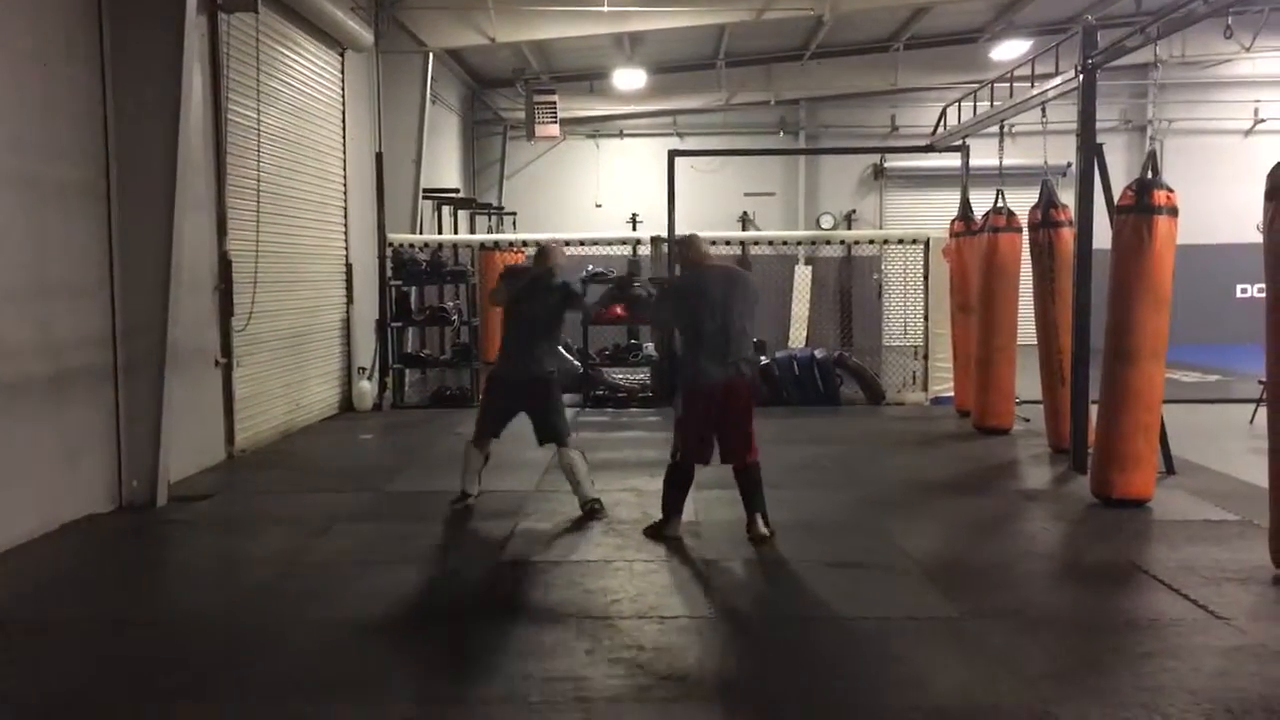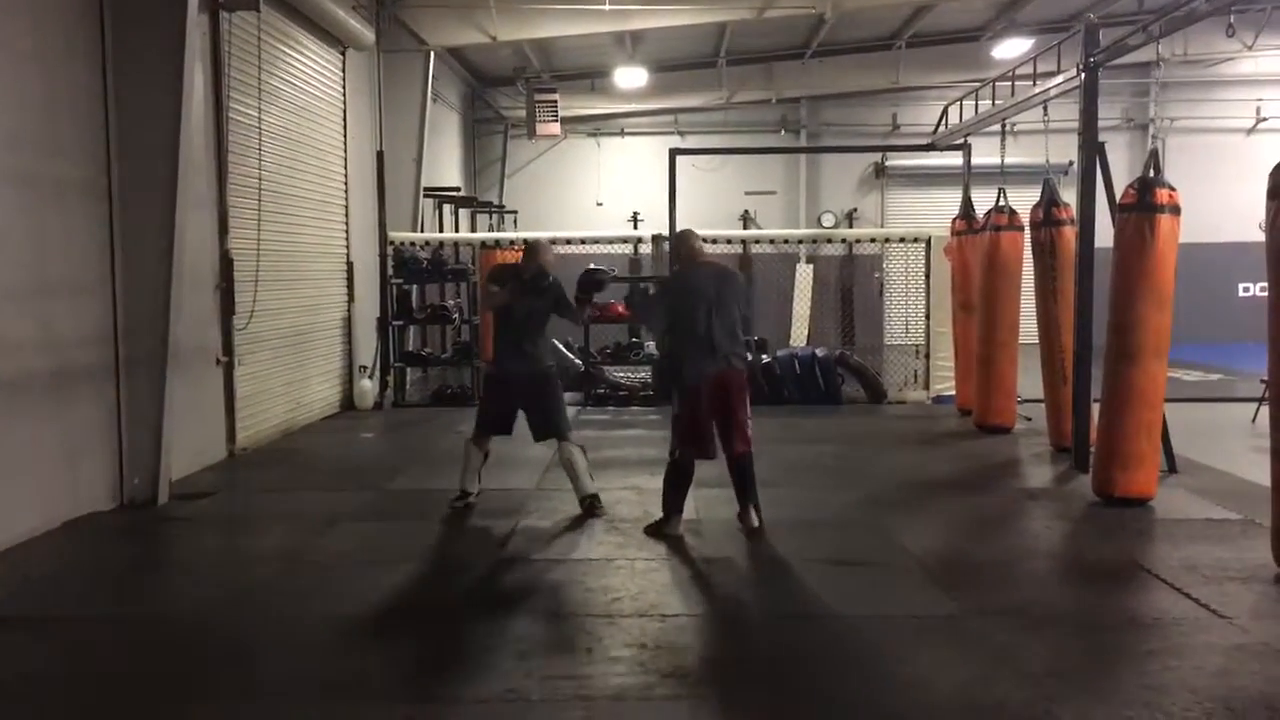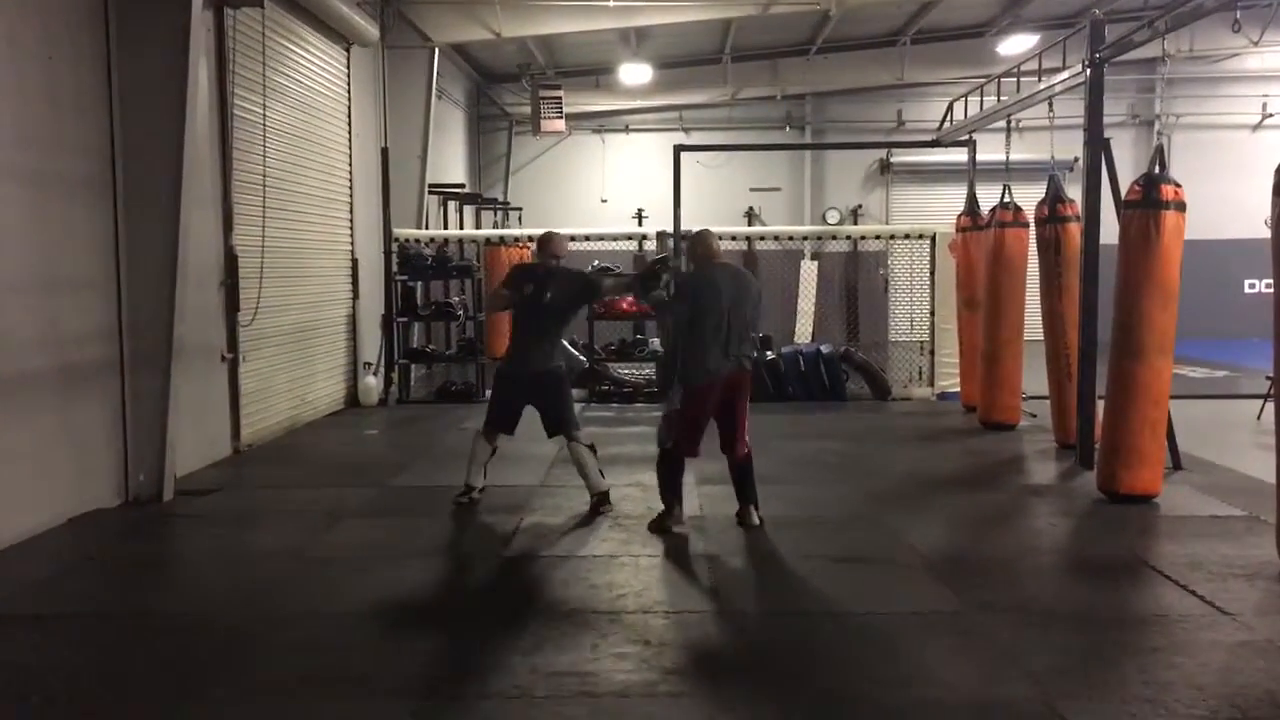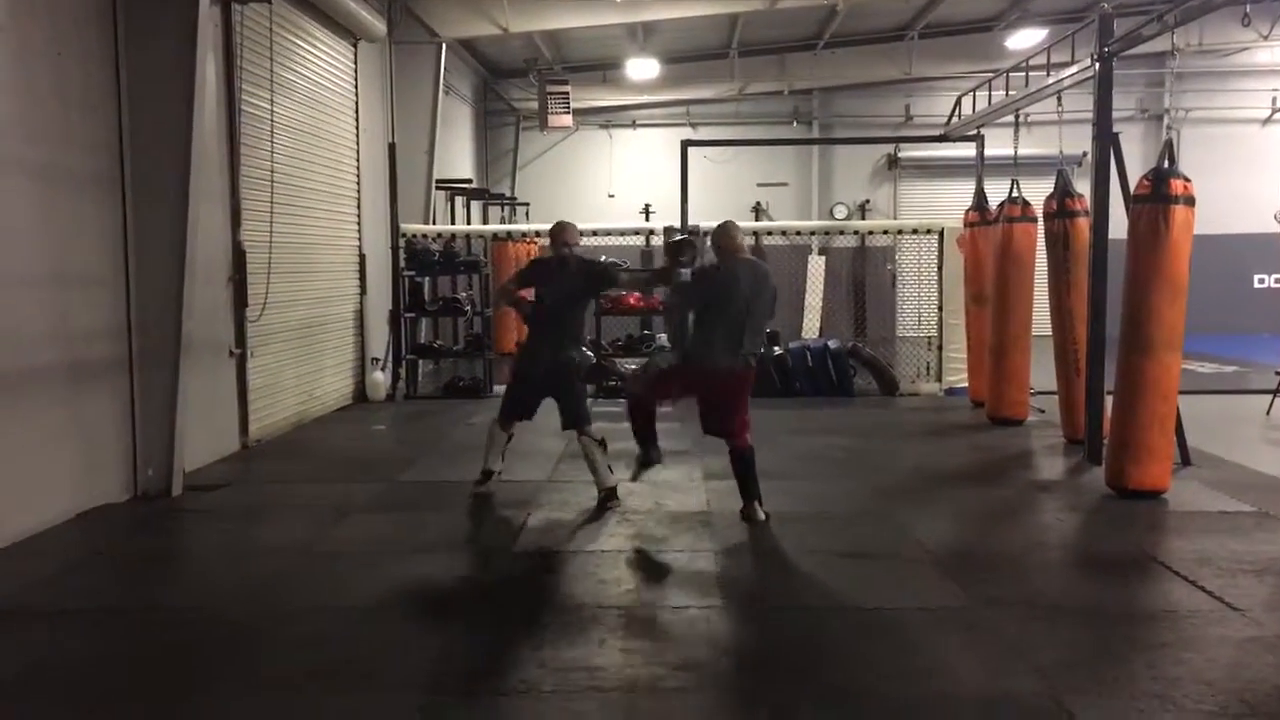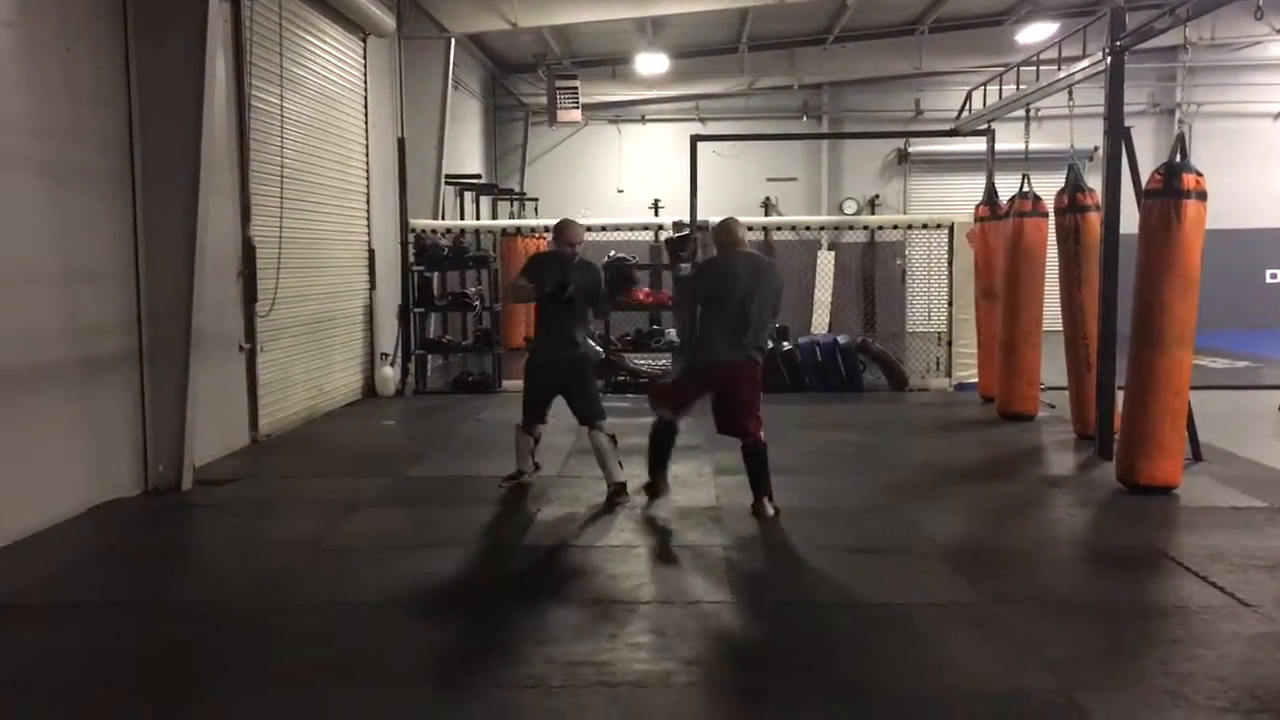
dt=0.2s
person 1, frame 1
left shoulder: (687, 283)
right shoulder: (743, 280)
left elbow: (660, 317)
left hip: (701, 378)
right hip: (740, 375)
left knee: (684, 454)
right knee: (745, 453)
left ankle: (671, 520)
right ankle: (758, 520)
person 1, frame 2
left shoulder: (678, 282)
right shoulder: (733, 277)
left elbow: (653, 319)
left wrist: (636, 302)
left hip: (694, 374)
right hip: (732, 370)
left knee: (683, 450)
right knee: (739, 445)
left ankle: (672, 518)
right ankle: (750, 511)
person 1, frame 3
left shoulder: (693, 281)
right shoulder: (748, 280)
left elbow: (671, 318)
left wrist: (659, 302)
left hip: (700, 372)
right hip: (738, 370)
left knee: (674, 443)
right knee: (738, 445)
left ankle: (672, 509)
right ankle: (750, 510)
person 1, frame 4
left shoulder: (717, 273)
right shoulder: (766, 277)
left elbow: (679, 301)
left wrist: (682, 276)
left hip: (702, 362)
right hip: (741, 366)
left knee: (641, 391)
right knee: (739, 437)
left ankle: (649, 451)
right ankle: (753, 505)
person 1, frame 5
left shoulder: (715, 267)
right shoulder: (771, 272)
left elbow: (685, 296)
left hip: (709, 357)
right hip: (747, 361)
left knee: (665, 411)
right knee: (752, 433)
left ankle: (658, 479)
right ankle: (764, 501)
person 2, frame 1
left shoulder: (562, 288)
right shoulder: (515, 276)
left elbow: (588, 306)
right elbow: (495, 298)
right wrist: (526, 286)
left hip: (542, 375)
right hip: (507, 372)
left knee: (563, 440)
right knee: (481, 436)
left ankle: (589, 499)
right ankle: (469, 491)
person 2, frame 2
left shoulder: (551, 286)
right shoulder: (502, 274)
left elbow: (575, 316)
right elbow: (488, 302)
left wrist: (586, 298)
right wrist: (521, 287)
left hip: (539, 371)
right hip: (502, 371)
left knee: (563, 435)
right knee: (481, 434)
left ankle: (588, 495)
right ankle: (469, 490)
person 2, frame 3
left shoulder: (573, 279)
right shoulder: (522, 273)
left elbow: (611, 286)
right elbow: (491, 304)
left wrist: (640, 279)
right wrist: (519, 298)
left hip: (549, 368)
right hip: (515, 366)
left knee: (572, 434)
right knee: (491, 429)
left ankle: (600, 492)
right ankle: (473, 485)
person 2, frame 4
left shoulder: (589, 269)
right shoulder: (539, 266)
left elbow: (628, 280)
right elbow: (501, 294)
right wrist: (519, 303)
left hip: (566, 361)
right hip: (533, 357)
left knee: (584, 427)
right knee: (506, 418)
left ankle: (608, 487)
right ankle: (490, 470)
person 2, frame 5
left shoulder: (590, 270)
right shoulder: (539, 262)
left elbow: (600, 312)
right elbow: (513, 293)
right wrist: (547, 291)
left hip: (577, 356)
right hip: (543, 354)
left knee: (596, 422)
right knee: (530, 420)
left ankle: (617, 482)
right ankle: (525, 468)
